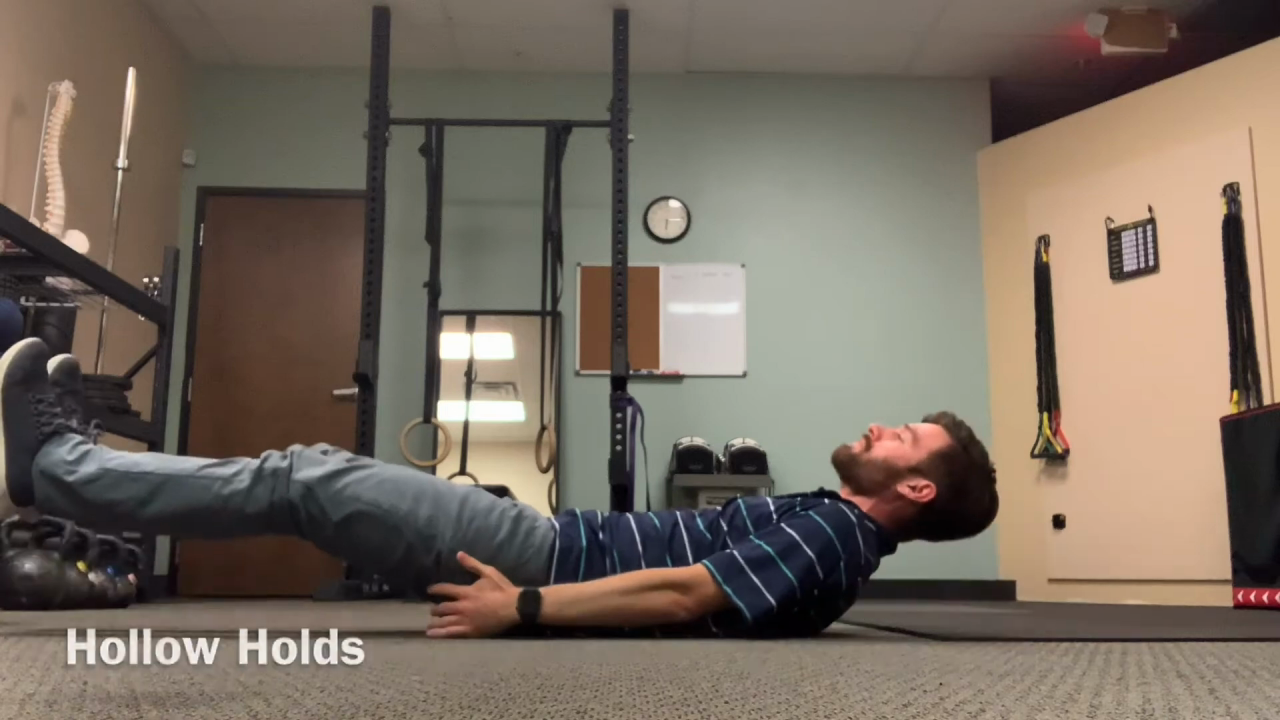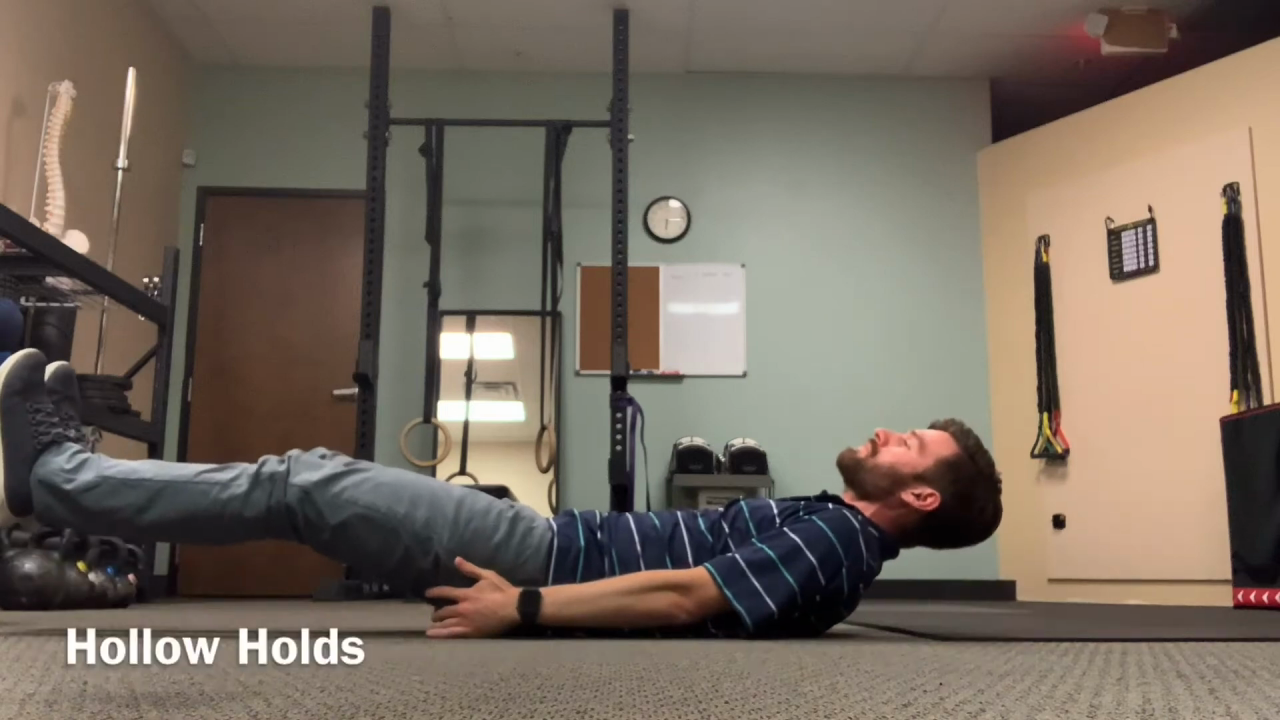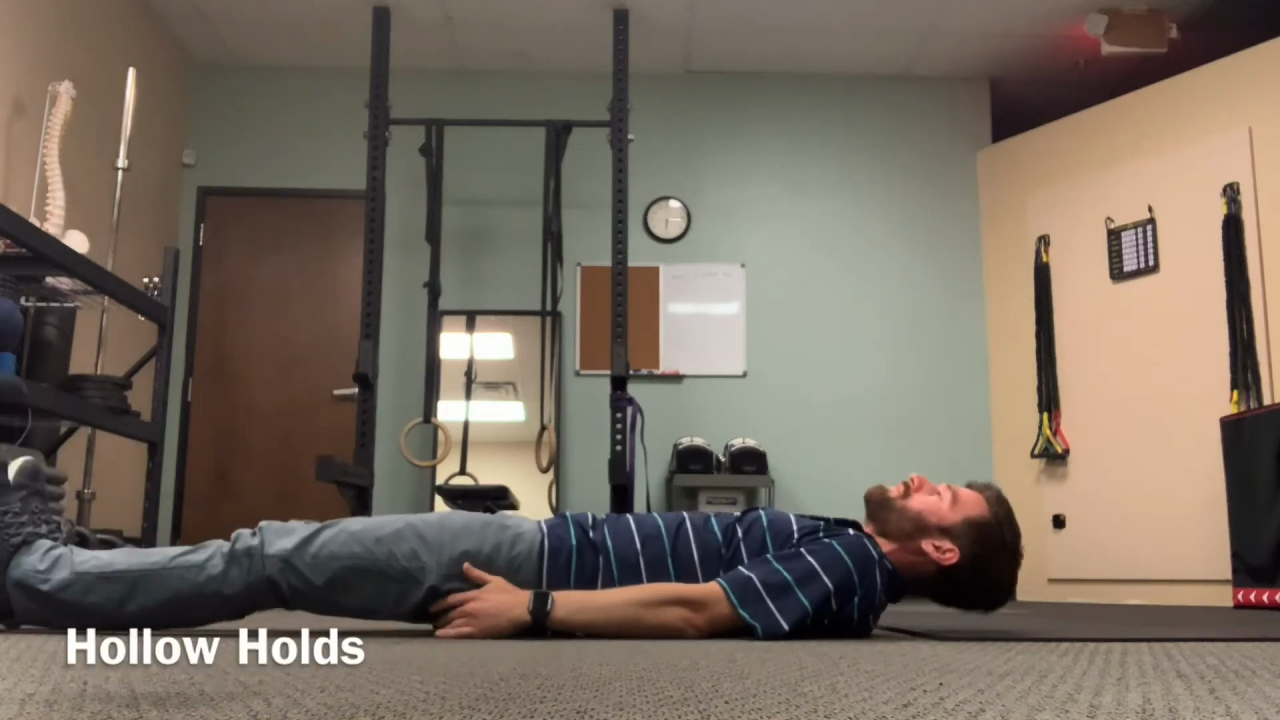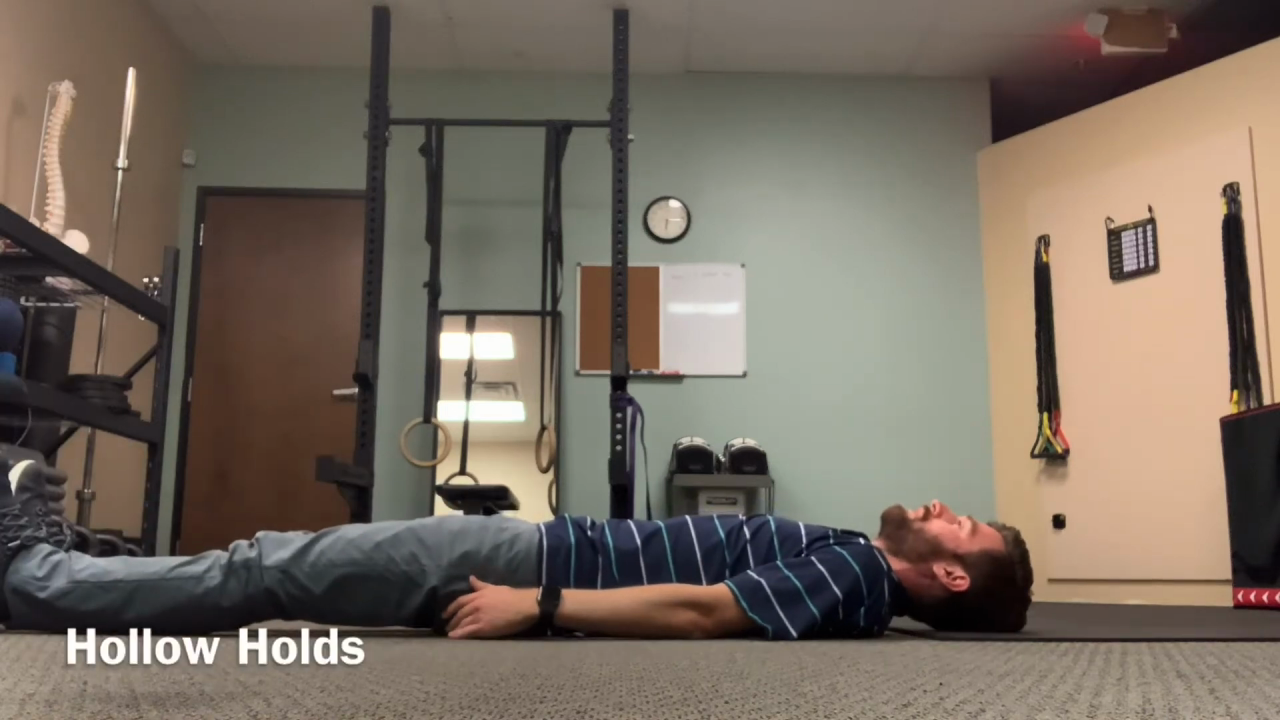
dt=0.7s
person 1, frame 1
left shoulder: (828, 538)
right shoulder: (829, 528)
left elbow: (682, 596)
left wrist: (521, 609)
left hip: (552, 561)
right hip: (562, 546)
left knee: (294, 485)
right knee: (318, 470)
person 1, frame 2
left shoulder: (832, 544)
right shoulder: (833, 529)
left elbow: (682, 600)
left wrist: (522, 609)
left hip: (547, 560)
right hip: (560, 547)
left knee: (293, 486)
right knee: (317, 475)
person 1, frame 3
left shoulder: (846, 566)
right shoulder: (849, 558)
left elbow: (694, 610)
left wrist: (532, 611)
left hip: (542, 562)
right hip: (553, 554)
left knee: (273, 555)
right knee: (290, 551)
person 1, frame 4
left shoulder: (851, 578)
right shoulder: (855, 569)
left elbow: (699, 611)
left wrist: (537, 609)
left hip: (527, 565)
right hip: (543, 553)
left knee: (268, 571)
right knee: (283, 561)
